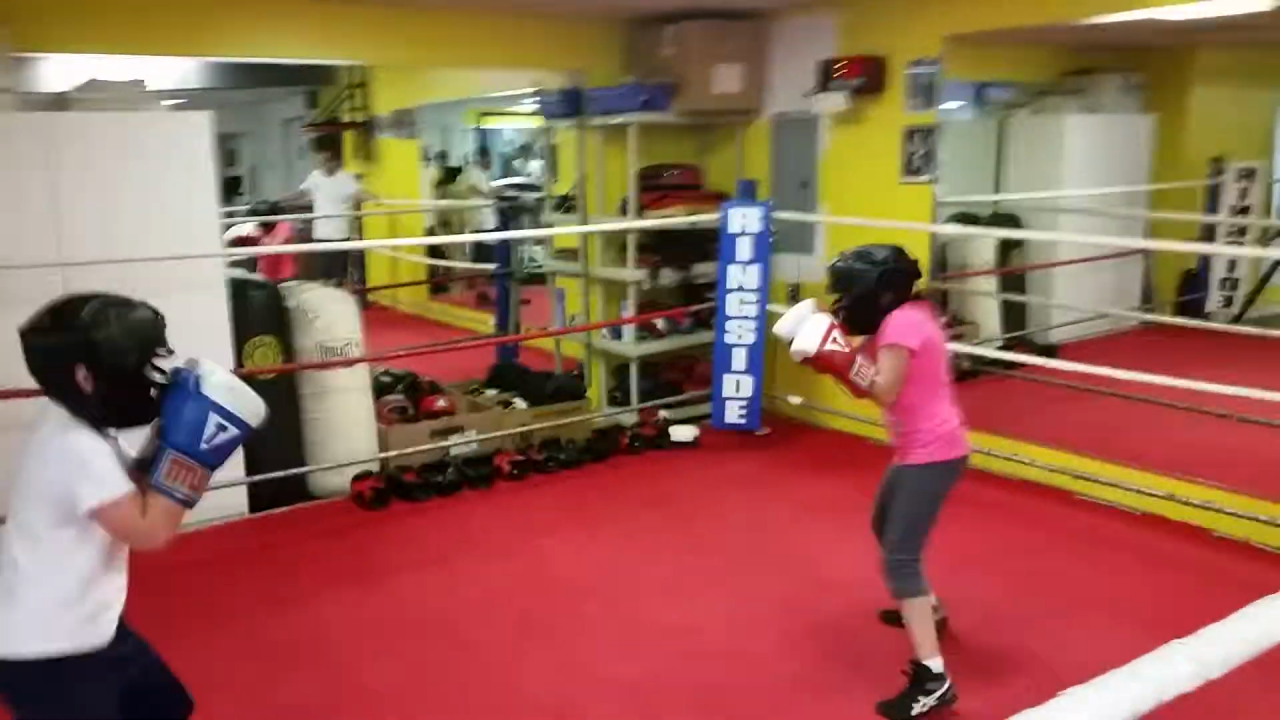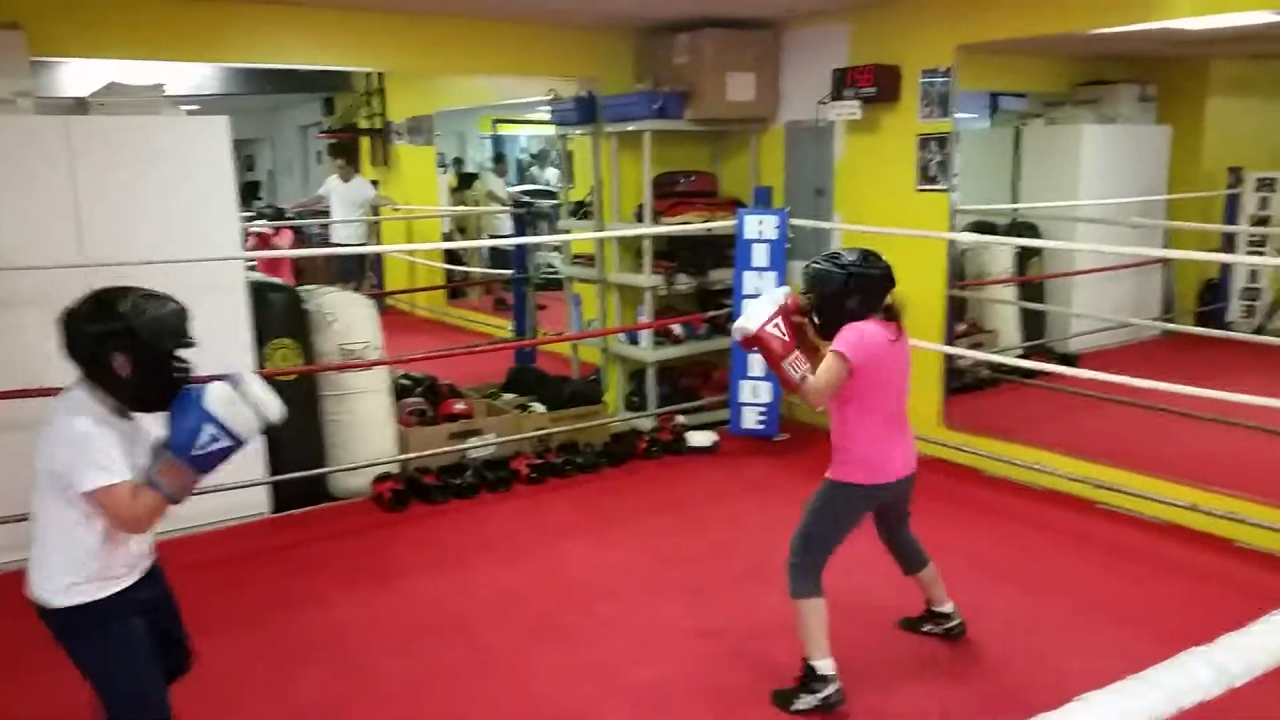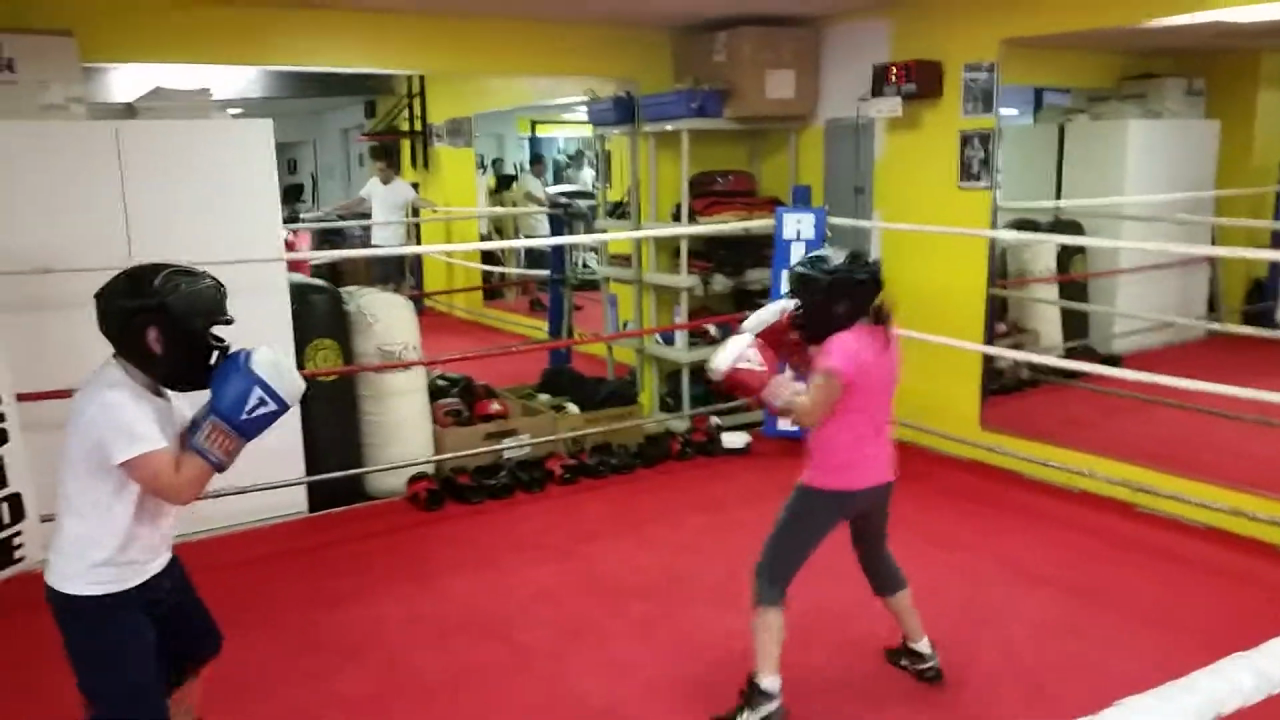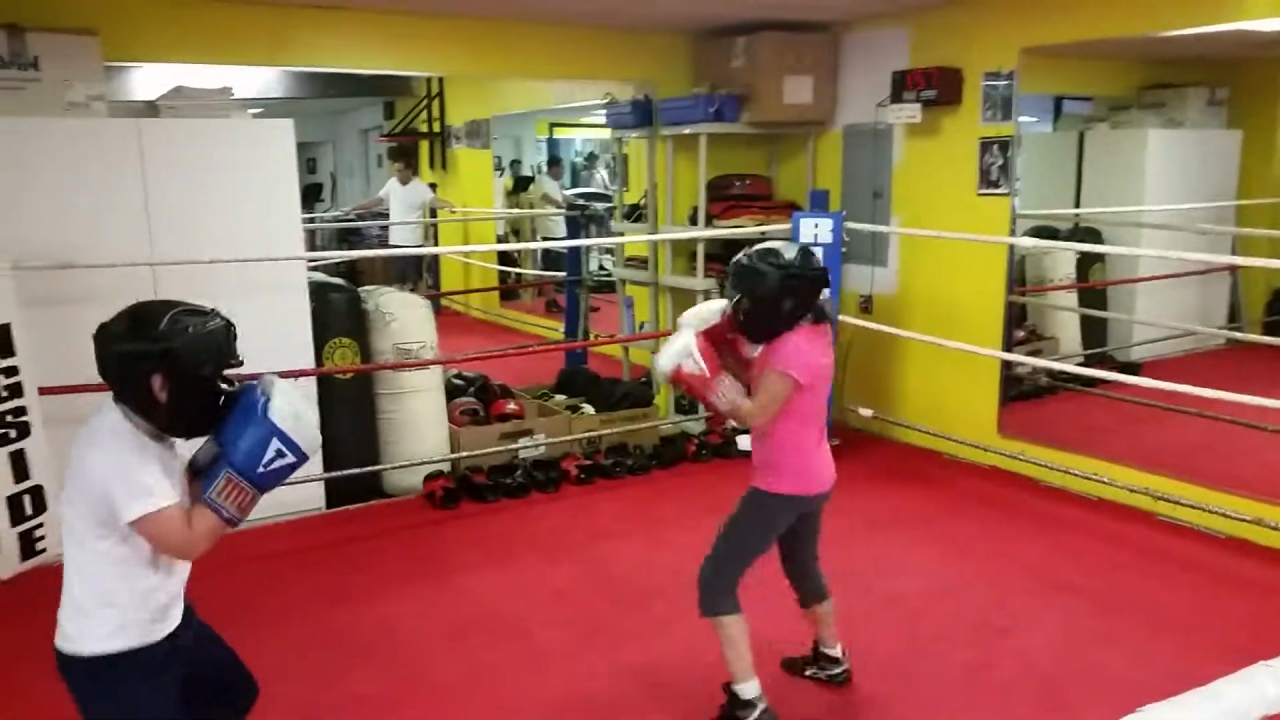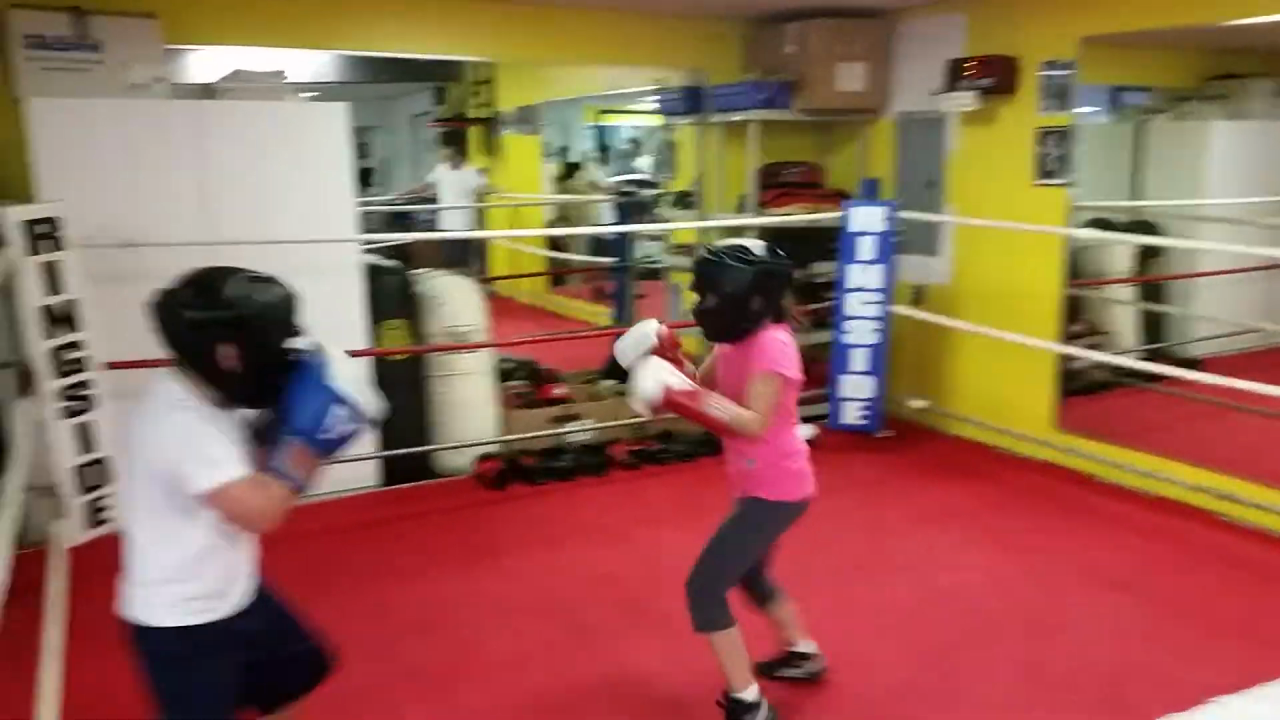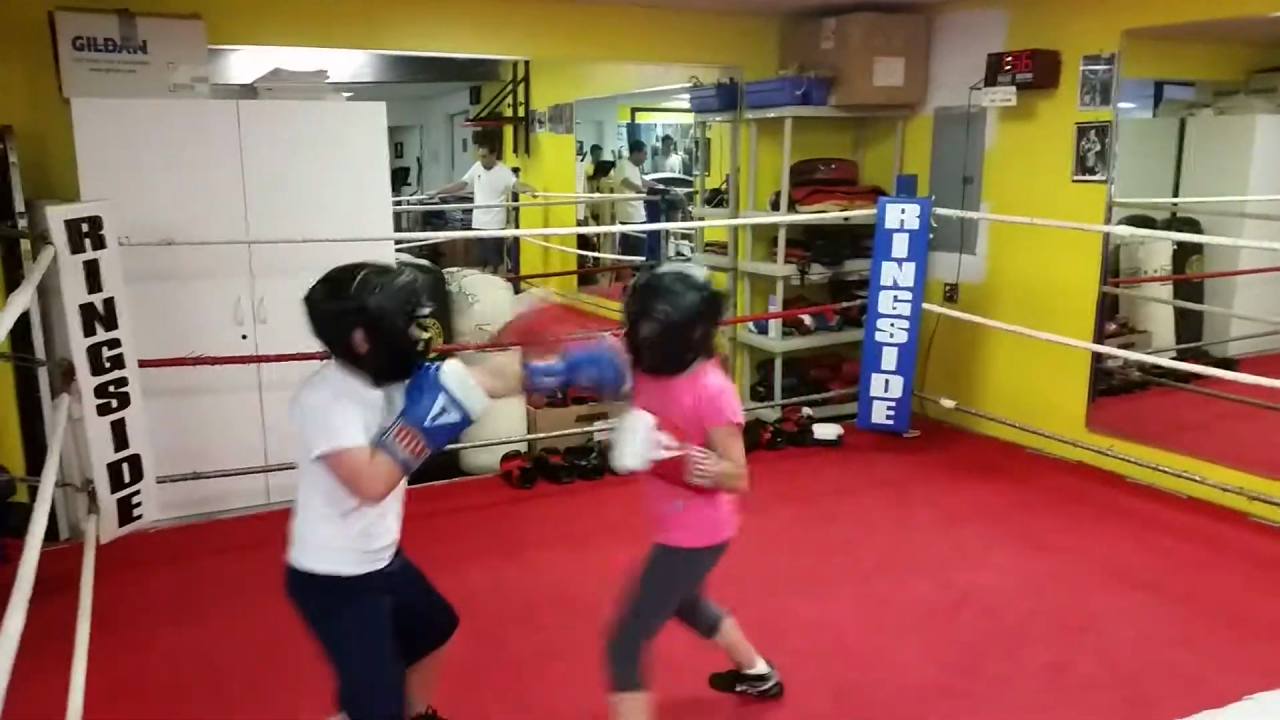
dt=0.4s
person 1, frame 1
left shoulder: (902, 322)
right shoulder: (908, 315)
left elbow: (883, 393)
right elbow: (862, 365)
left wrist: (838, 356)
right wrist: (818, 342)
left hip: (932, 452)
right hip: (922, 447)
left knee: (898, 558)
right knee: (886, 523)
left ankle: (932, 678)
right ankle: (926, 607)
person 1, frame 2
left shoulder: (856, 335)
right shoulder: (889, 329)
left elbow: (816, 394)
right elbow: (831, 375)
left wrist: (778, 350)
right wrist: (797, 332)
left hip: (858, 474)
right hip: (900, 466)
left knee: (803, 562)
right knee: (898, 536)
left ankle: (821, 678)
right ankle: (944, 613)
person 1, frame 3
left shoulder: (843, 347)
right shoulder: (881, 334)
left elbow: (810, 414)
left wrist: (762, 380)
right wrist: (791, 347)
left hip: (831, 482)
right hip: (877, 477)
left knee: (771, 575)
right knee: (876, 558)
right ankle: (920, 651)
person 1, frame 4
left shoulder: (794, 348)
right shoulder: (810, 334)
left elbow: (757, 415)
right elbow: (760, 379)
left wrist: (703, 379)
right wrist: (730, 348)
left hip: (783, 485)
right hip: (812, 480)
left knee: (715, 580)
right knee: (801, 567)
right ankle: (830, 656)
person 1, frame 5
left shoulder: (771, 345)
right shoulder: (737, 342)
left elbow: (754, 425)
right elbow: (707, 383)
left wrist: (683, 398)
right wrist: (670, 362)
left hip: (776, 491)
right hip: (765, 485)
left knee: (704, 590)
right knee: (748, 573)
right ankle: (803, 654)
person 1, frame 6
left shoulder: (710, 390)
right shoulder: (651, 366)
left elbow: (734, 477)
left wrist: (675, 459)
left hip: (693, 535)
right hip: (678, 526)
left knee: (623, 647)
right knee: (687, 606)
right ankle: (757, 671)
person 2, frame 1
left shoulder: (71, 429)
right shoulder: (75, 450)
left elbow: (132, 494)
right elbow: (147, 531)
left wrist: (172, 439)
right wrist: (189, 449)
left hip: (88, 636)
right hip: (51, 659)
person 2, frame 2
left shoulder: (111, 406)
right shoulder: (81, 429)
left elbow: (144, 467)
right elbow: (135, 515)
left wrist: (198, 428)
right wrist: (192, 447)
left hip: (130, 576)
right hip: (86, 600)
left knee: (166, 664)
person 2, frame 3
left shoulder: (148, 385)
right shoulder: (112, 403)
left elbow: (180, 449)
right elbow: (178, 485)
left wrist: (227, 403)
right wrist: (232, 415)
left hip: (151, 567)
right hip: (100, 590)
left knee: (193, 652)
person 2, frame 4
left shoulder: (141, 426)
right shoulder: (117, 450)
left elbow: (183, 500)
right elbow: (189, 539)
left wrist: (226, 446)
right wrist: (247, 464)
left hip: (165, 623)
right hip: (115, 652)
person 2, frame 5
left shoulder: (201, 395)
right shoulder: (181, 424)
left elbow: (245, 470)
right elbow: (260, 513)
left wrist: (280, 419)
right wrist: (308, 435)
left hip: (235, 599)
right hip: (182, 625)
left knee: (297, 672)
person 2, frame 6
left shoulder: (390, 377)
right shoulder: (322, 396)
left elbow: (479, 380)
right elbow: (371, 484)
left wrist: (565, 366)
right wrist: (421, 421)
left hip: (379, 561)
right hip: (333, 579)
left knee: (434, 631)
